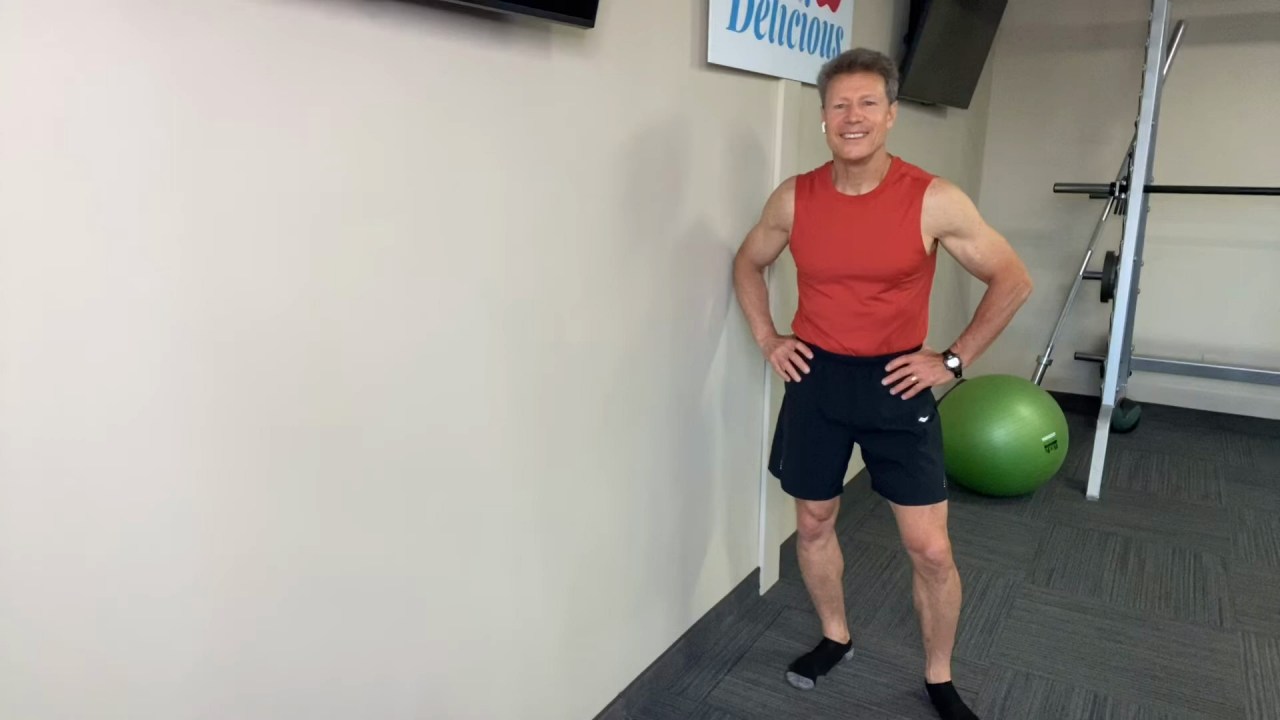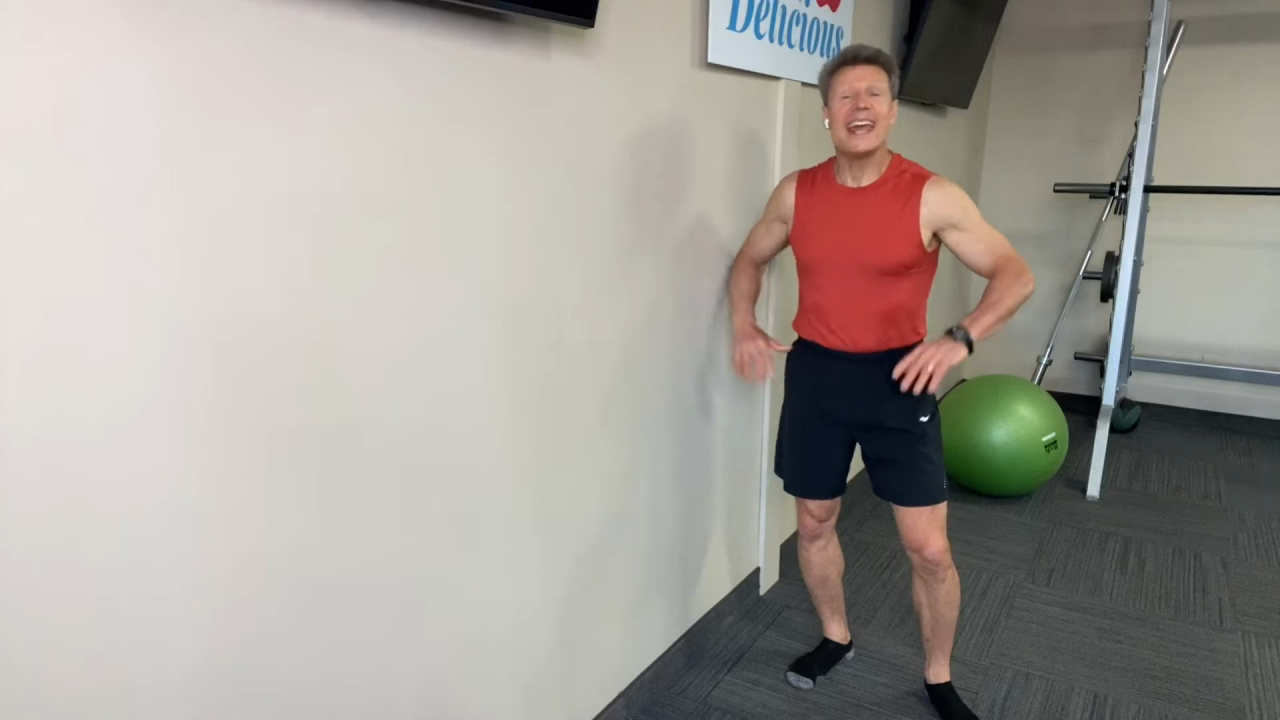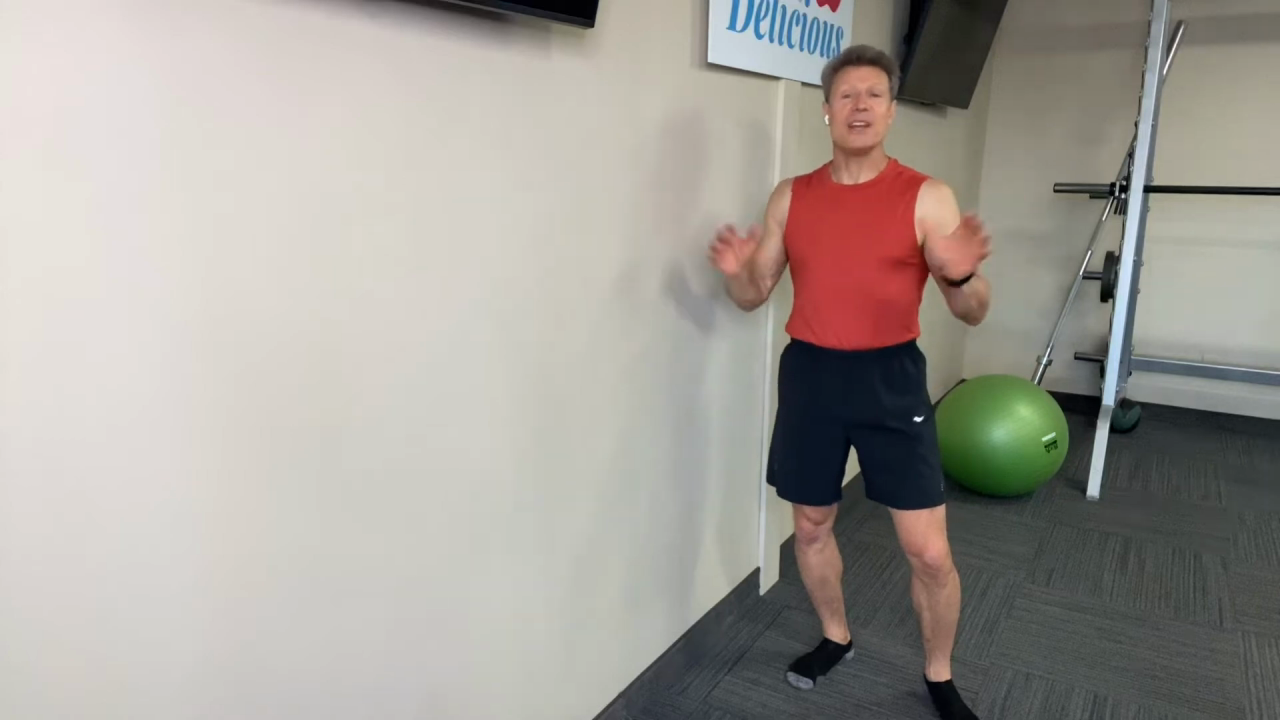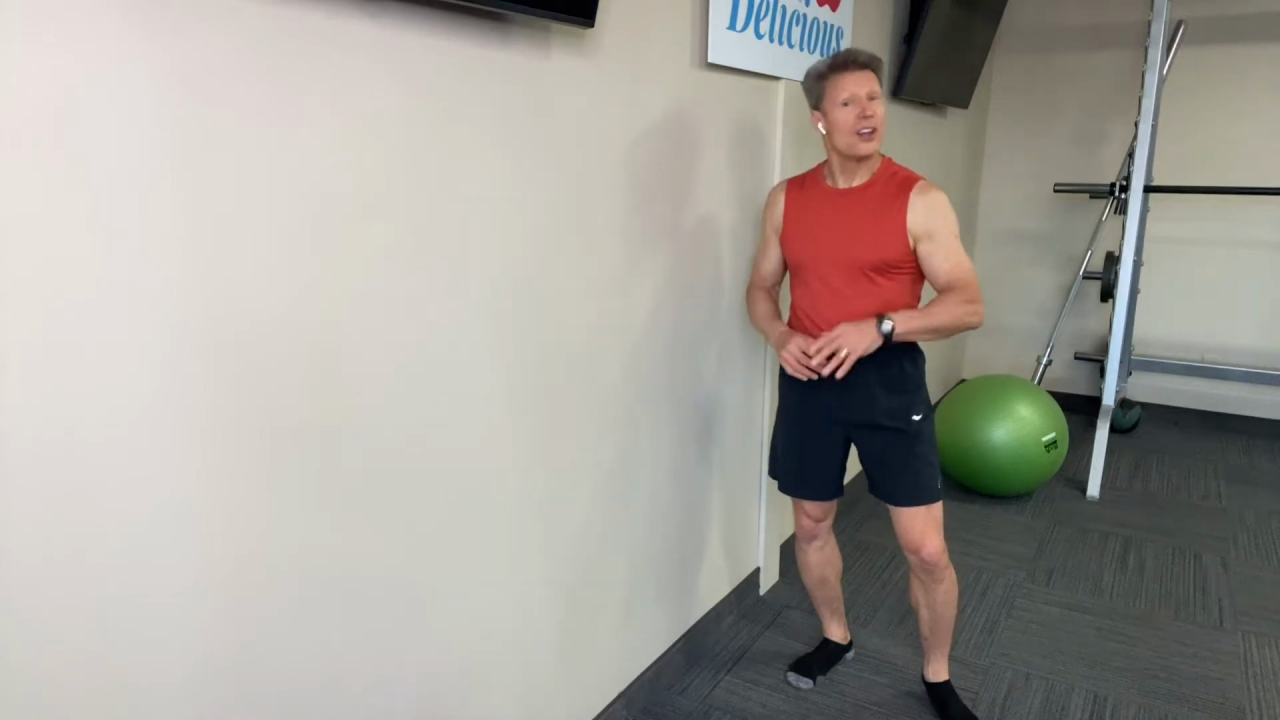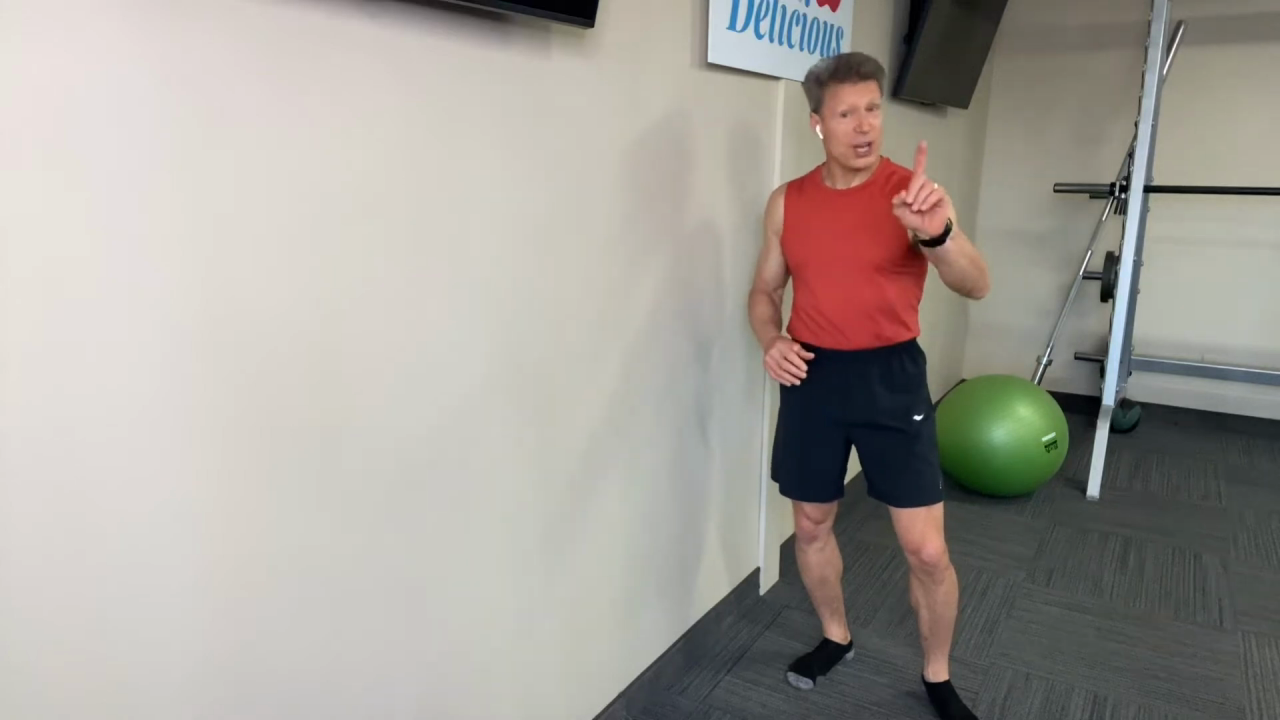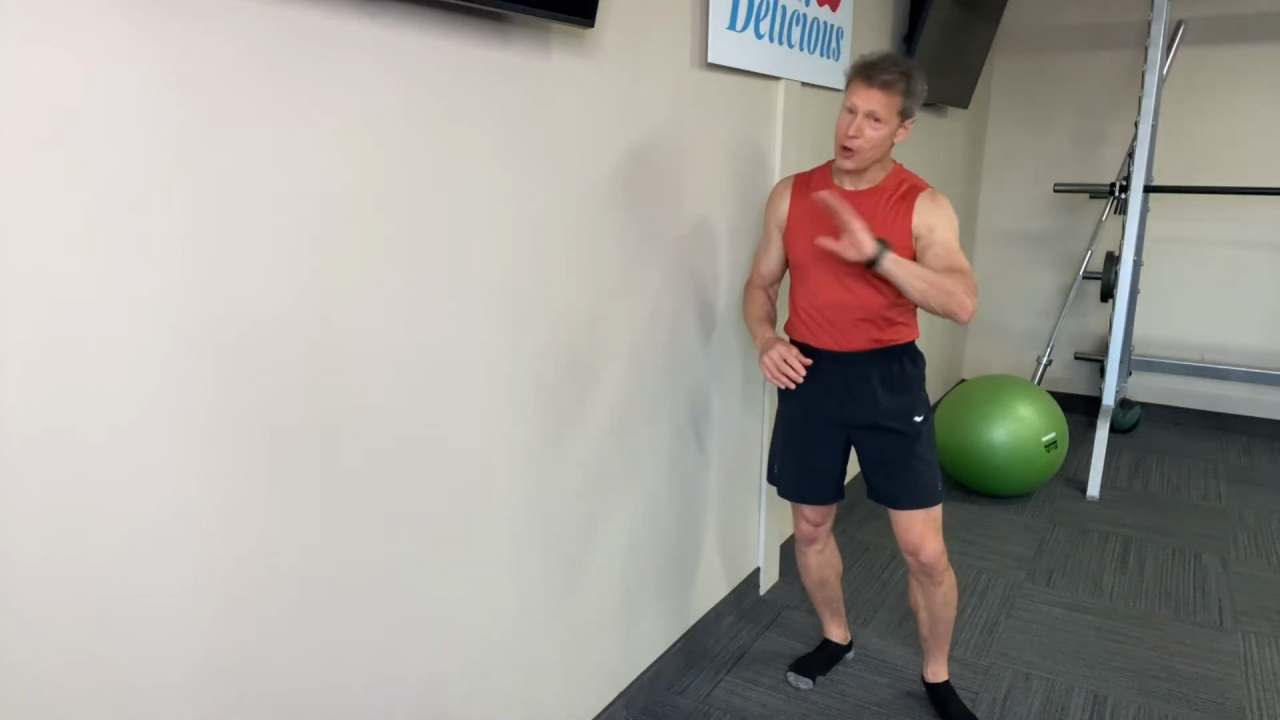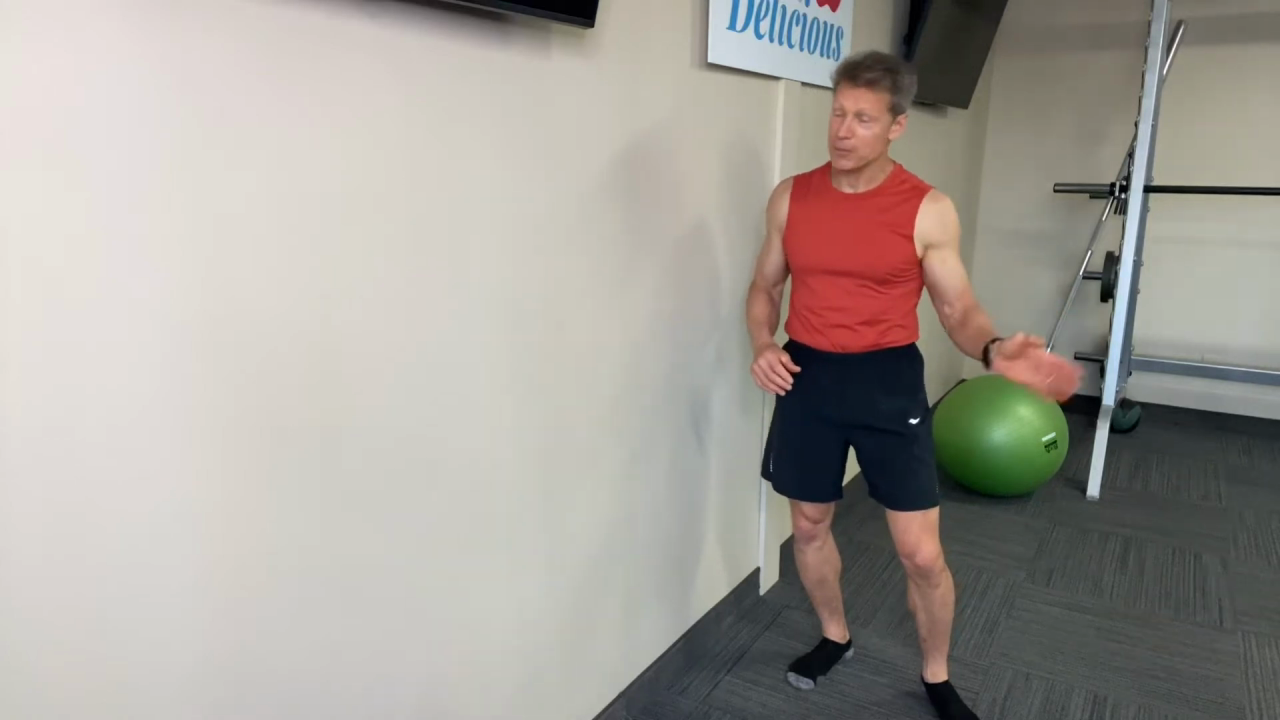
dt=0.5s
person 1, frame 1
left shoulder: (935, 200)
right shoulder: (793, 198)
left elbow: (1013, 281)
right elbow: (748, 263)
left wrist: (953, 359)
right wrist: (767, 338)
left hip: (896, 384)
right hip: (815, 378)
left knee: (931, 549)
right knee: (813, 522)
right ankle: (835, 637)
person 1, frame 2
left shoulder: (932, 195)
right shoulder: (795, 191)
left elbow: (1016, 276)
right elbow: (749, 260)
left wrist: (958, 340)
right wrist: (745, 328)
left hip: (898, 379)
right hip: (816, 374)
left knee: (929, 548)
right knee: (814, 522)
right ankle: (835, 637)
person 1, frame 3
left shoulder: (927, 197)
right shoulder: (791, 196)
left elbow: (972, 312)
right elbow: (754, 296)
left wrist: (961, 276)
right wrist: (737, 274)
left hip: (891, 378)
right hip: (809, 375)
left knee: (930, 552)
right knee: (810, 526)
right ankle: (835, 637)
person 1, frame 4
left shoulder: (920, 199)
right shoulder: (786, 198)
left elbow: (967, 304)
right elbow: (760, 288)
left wrist: (878, 329)
right wrist: (781, 338)
left hip: (889, 378)
right hip: (809, 380)
left knee: (926, 548)
right knee: (811, 523)
right ankle: (835, 636)
person 1, frame 5
left shoulder: (915, 193)
right shoulder: (786, 201)
left elbow: (975, 284)
right elbow: (765, 289)
left wrist: (937, 232)
right wrist: (770, 340)
left hip: (890, 377)
right hip: (811, 376)
left knee: (926, 549)
right knee: (810, 524)
right ankle: (835, 636)
person 1, frame 6
left shoulder: (926, 206)
right shoulder: (791, 194)
left elbow: (961, 303)
right elbow: (759, 284)
left wrist: (873, 252)
right wrist: (766, 340)
left hip: (889, 379)
right hip: (809, 376)
left knee: (925, 551)
right knee: (810, 526)
right ankle: (836, 636)
person 1, frame 7
left shoulder: (927, 209)
right shoulder: (790, 198)
left elbow: (958, 309)
right elbow: (763, 285)
left wrist: (997, 350)
right wrist: (761, 345)
left hip: (888, 382)
right hip: (814, 376)
left knee: (922, 555)
right knee: (809, 524)
right ankle: (833, 636)
